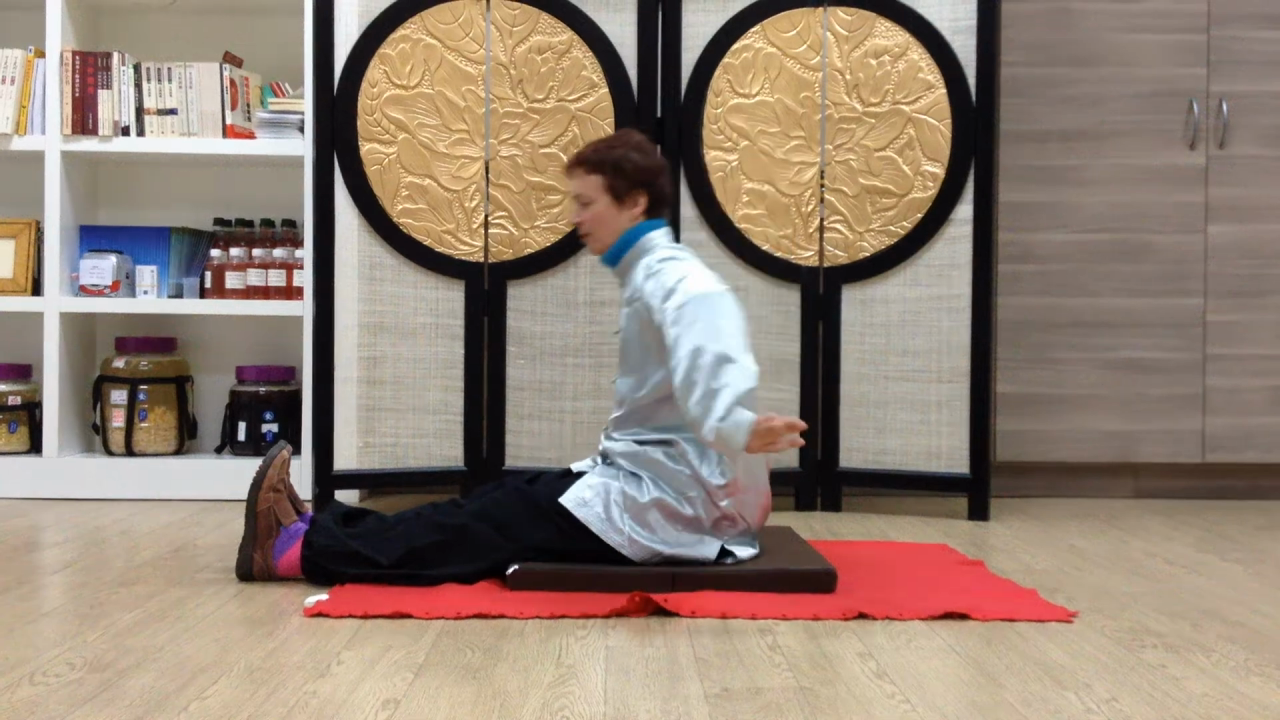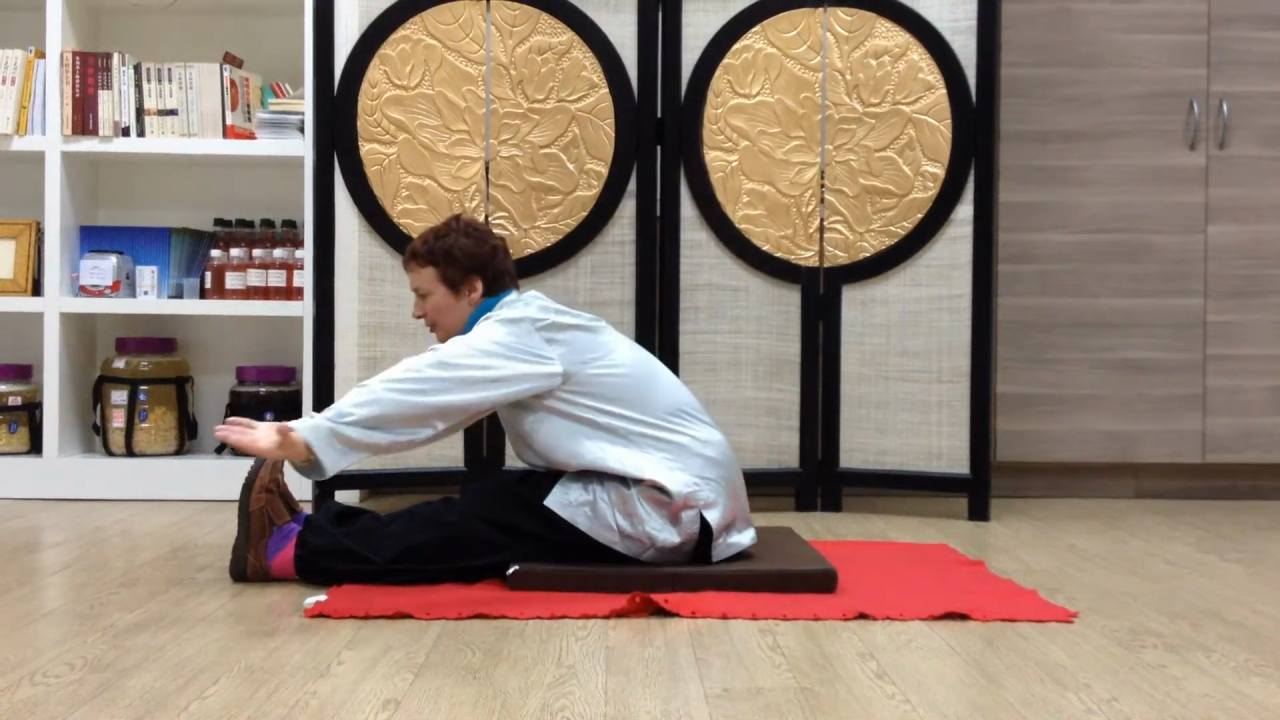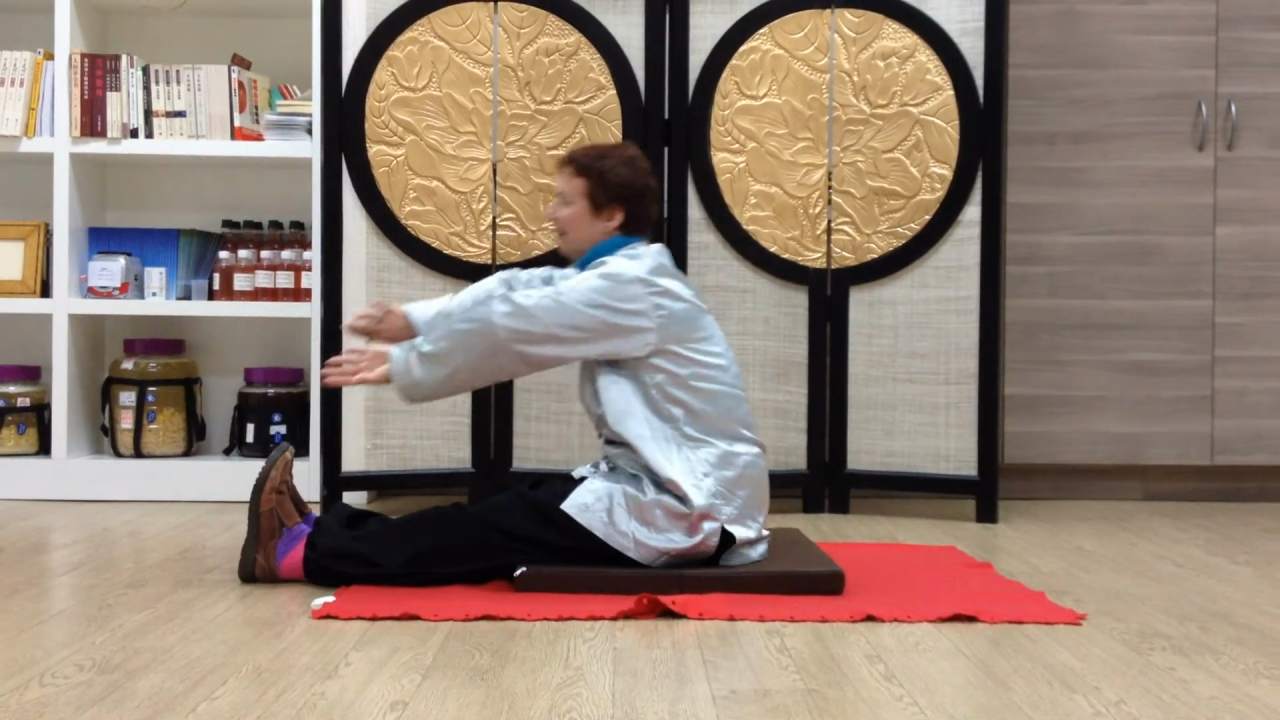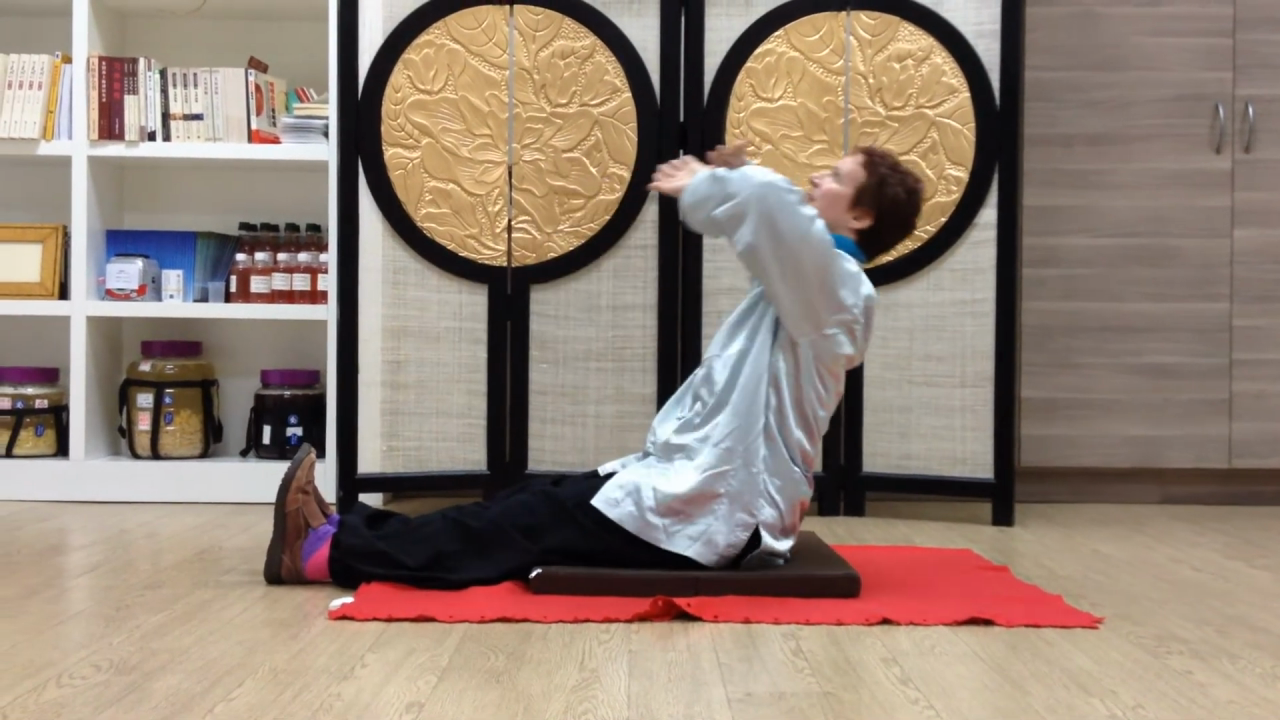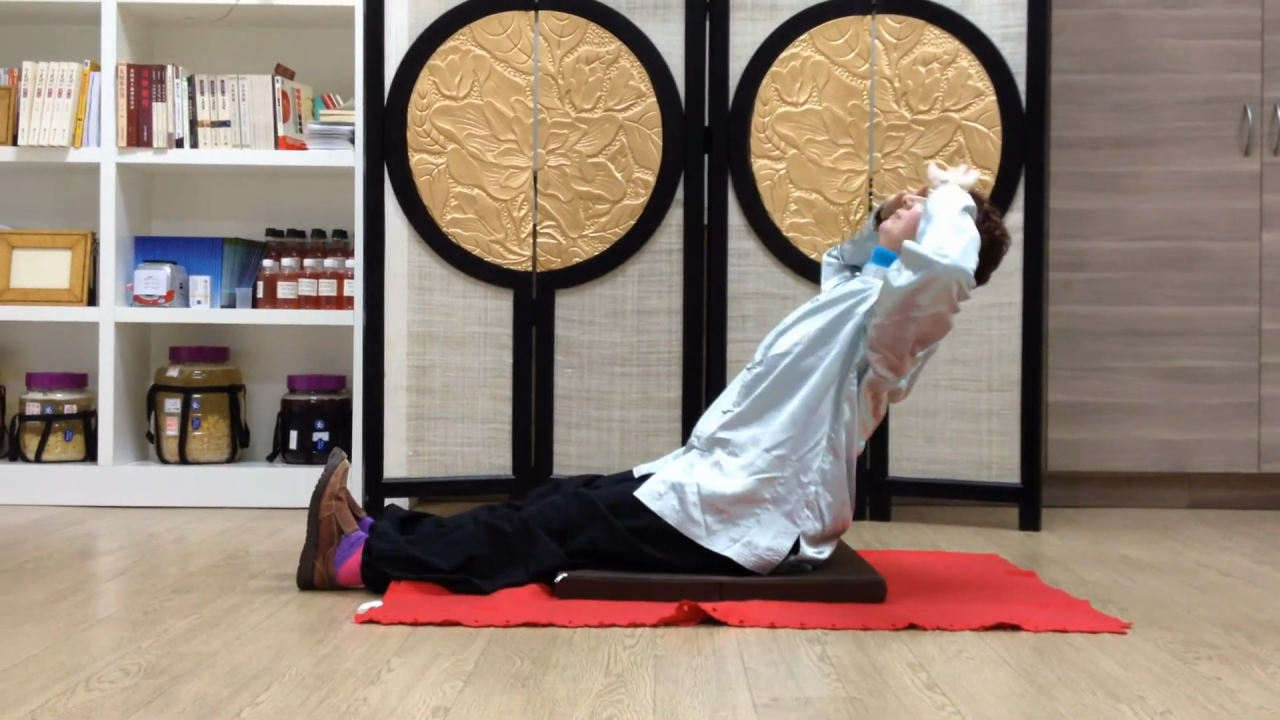
dt=1s
person 1, frame 1
left shoulder: (670, 277)
right shoulder: (657, 271)
left elbow: (708, 329)
left wrist: (734, 427)
left hip: (676, 505)
right hip: (671, 485)
left knee: (486, 526)
right knee: (500, 501)
left ankle: (300, 548)
right ankle: (318, 531)
person 1, frame 2
left shoulder: (519, 334)
right shoulder: (527, 326)
left elbow: (417, 393)
right elbow: (428, 402)
left wrist: (307, 439)
right wrist: (310, 437)
left hip: (668, 508)
right hip: (673, 492)
left knee: (476, 525)
right knee: (483, 506)
left ankle: (293, 550)
right ankle: (313, 531)
person 1, frame 3
left shoulder: (632, 285)
right shoulder: (627, 271)
left elbow: (509, 327)
right elbow: (519, 290)
left wrist: (404, 364)
right wrist: (411, 319)
left hip: (687, 509)
right hip: (680, 486)
left knee: (497, 532)
right knee: (506, 510)
left ankle: (301, 551)
right ankle: (319, 533)
person 1, frame 4
left shoulder: (834, 290)
right shoulder: (813, 287)
left elbow: (773, 203)
right elbow: (766, 220)
left wrist: (713, 180)
right wrist: (714, 181)
left hip: (709, 514)
right hip: (702, 490)
left knee: (519, 530)
right knee: (527, 505)
left ankle: (327, 553)
right ankle: (344, 531)
person 1, frame 5
left shoulder: (892, 309)
right shoulder: (864, 292)
left elbow: (944, 270)
right elbow: (851, 256)
left wrist: (952, 200)
right wrist: (896, 215)
left hip: (739, 515)
right hip: (728, 487)
left knee: (558, 527)
right knee: (560, 504)
left ankle: (359, 557)
right ankle: (376, 536)
